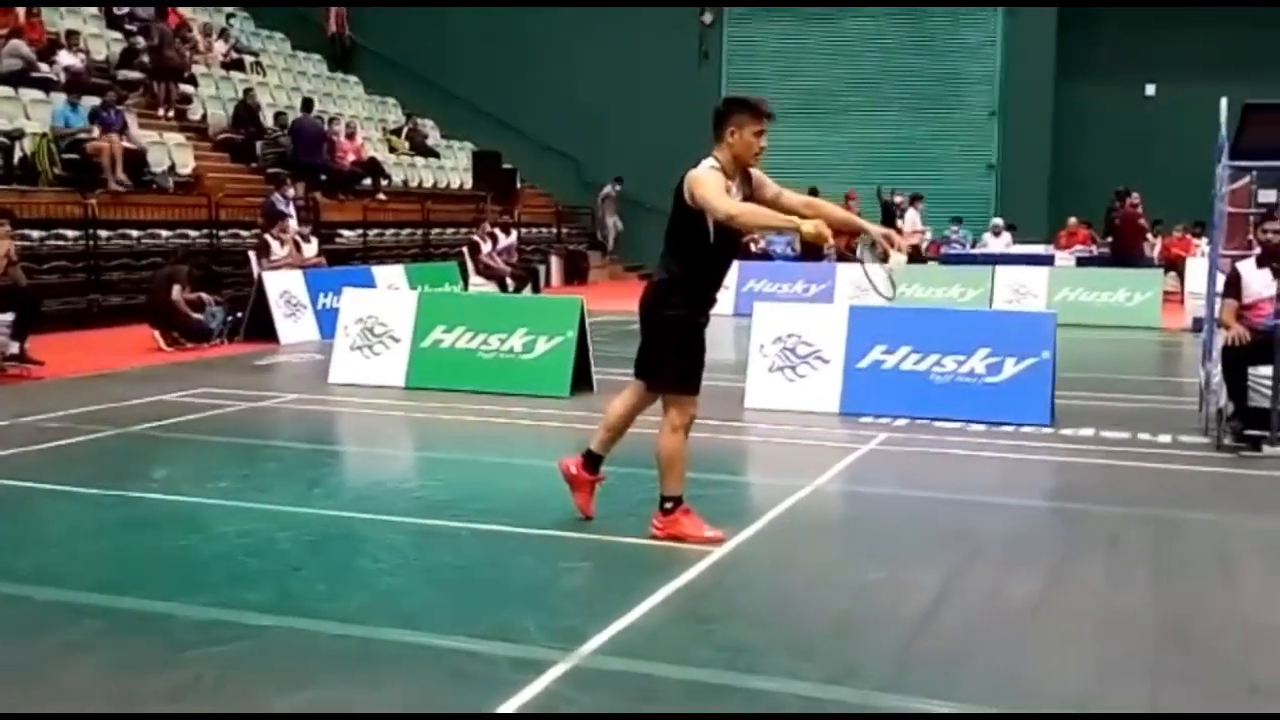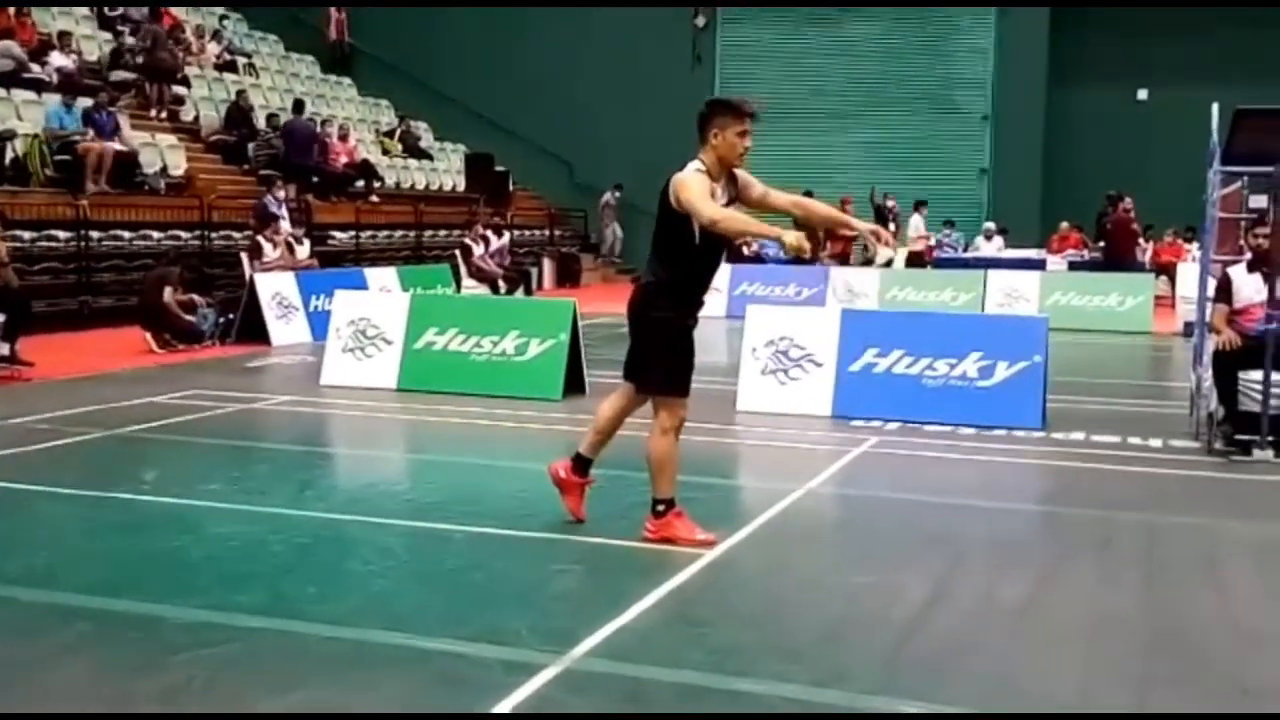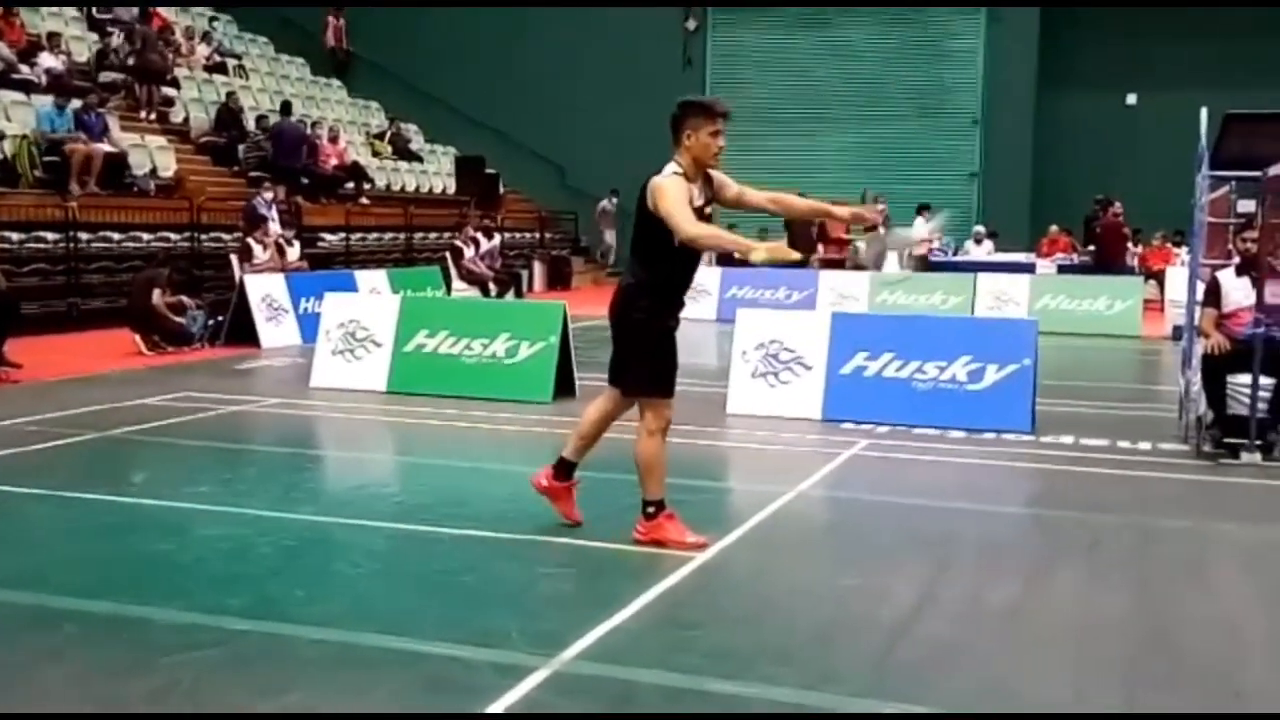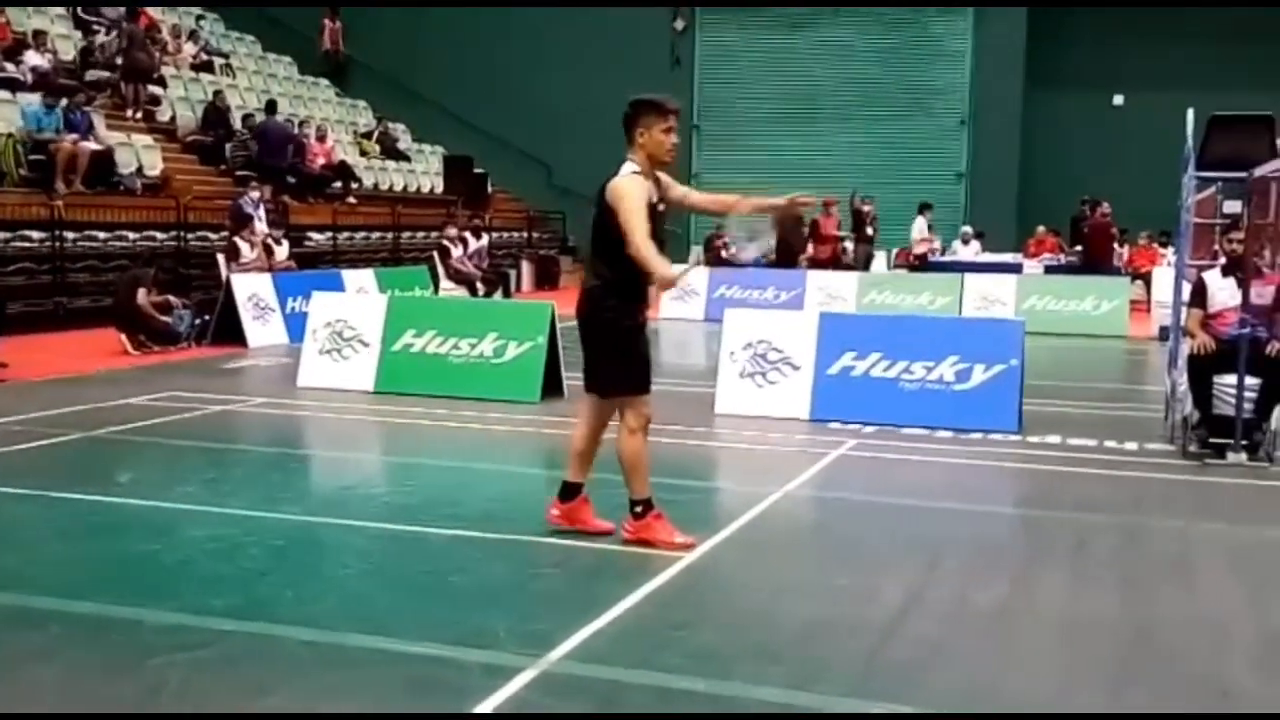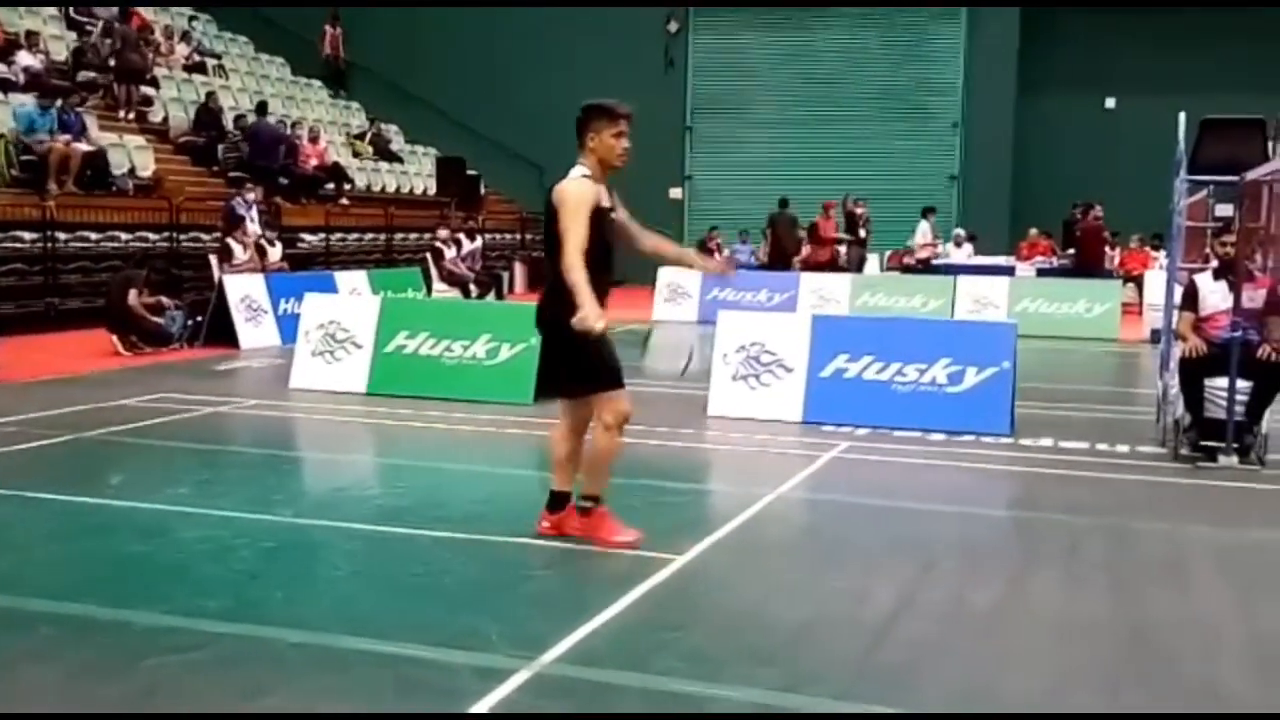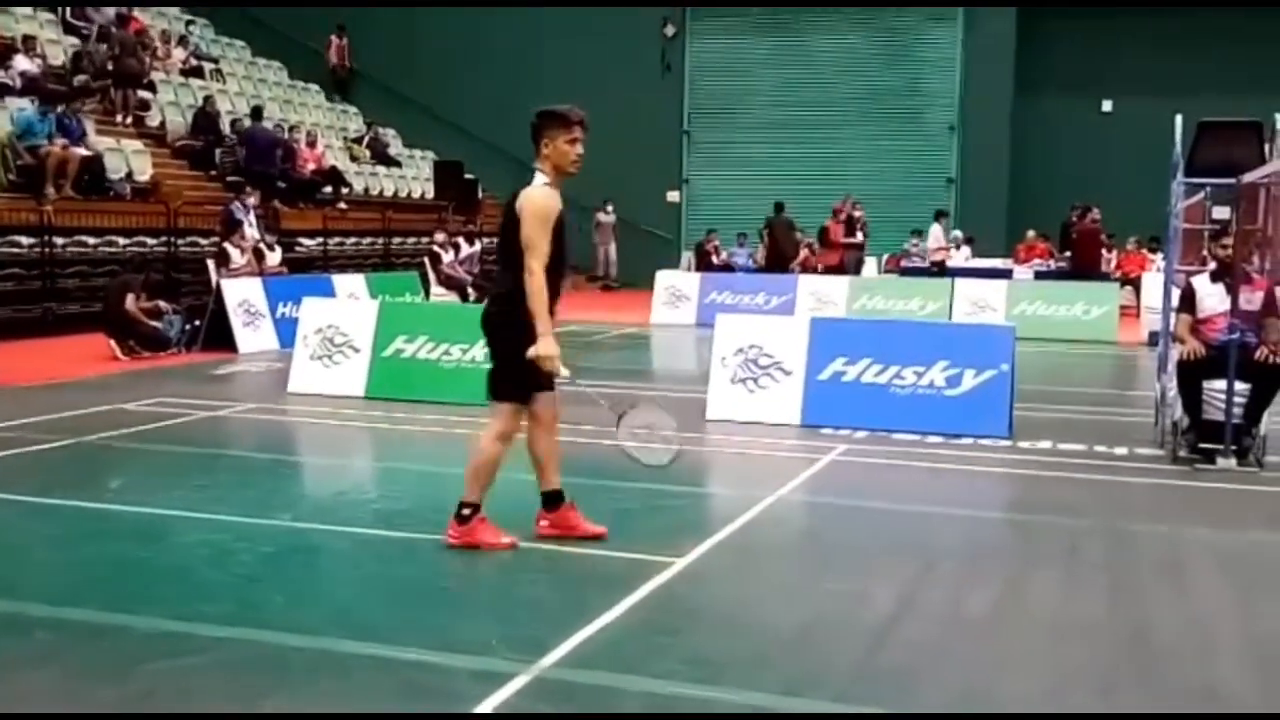
dt=0.2s
person 1, frame 1
left shoulder: (749, 180)
right shoulder: (703, 178)
left elbow: (804, 203)
right elbow: (730, 212)
left wrist: (867, 227)
right wrist: (798, 225)
left hip: (686, 306)
right hip: (673, 306)
left knee: (643, 391)
right knee: (680, 411)
left ankle: (585, 466)
right ankle: (671, 514)
person 1, frame 2
left shoulder: (736, 182)
right shoulder: (688, 182)
left elbow: (792, 203)
right elbow: (714, 218)
left wrist: (854, 223)
right wrist: (780, 235)
left hip: (673, 309)
right hip: (661, 309)
left knee: (632, 394)
right knee: (670, 414)
left ankle: (575, 469)
right ankle: (663, 517)
person 1, frame 3
left shoulder: (710, 183)
right shoulder: (666, 185)
left elbow: (769, 201)
right elbow: (690, 231)
left wrist: (834, 211)
right wrist: (752, 249)
left hip: (653, 310)
right hip: (643, 311)
left knee: (618, 398)
right knee: (656, 415)
left ankle: (559, 475)
right ankle: (654, 519)
person 1, frame 4
left shoulder: (656, 183)
right shoulder: (627, 185)
left elbow: (709, 203)
right elbow: (637, 241)
left wrist: (776, 205)
right wrist: (659, 270)
left hip: (615, 310)
right hip: (609, 310)
left knee: (599, 407)
right knee: (636, 415)
left ankle: (569, 503)
right ankle: (642, 517)
person 1, frame 5
left shoulder: (602, 192)
right shoulder: (575, 189)
left elbow: (641, 239)
right elbow: (572, 256)
left wrist: (695, 260)
right wrist: (588, 308)
left hip: (572, 318)
right hip: (569, 319)
left knee: (576, 415)
right knee: (615, 411)
left ankle: (559, 511)
right ankle: (590, 512)
person 1, frame 6
left shoulder: (545, 194)
right shoulder: (539, 197)
right elbow: (534, 271)
left wrist: (544, 330)
right wrist: (544, 335)
left hip: (521, 320)
right hip: (514, 321)
left knee: (544, 415)
right knee: (504, 422)
left ankle: (555, 511)
right ankle: (466, 519)
person 2, frame 1
right shoulder: (1241, 270)
right elbow: (1227, 313)
right wrist: (1234, 325)
right hip: (1254, 336)
right knee: (1231, 351)
right ankle: (1240, 411)
person 2, frame 2
right shoulder: (1232, 274)
right elbow: (1217, 317)
right wrist: (1224, 330)
right hip: (1245, 341)
right knee: (1222, 354)
right ankle: (1230, 415)
person 2, frame 3
right shoulder: (1220, 279)
right elbow: (1206, 321)
right wrist: (1213, 334)
right hip: (1234, 345)
right knee: (1211, 359)
right ankle: (1219, 418)
person 2, frame 4
right shoulder: (1207, 279)
right elbow: (1192, 321)
right wrist: (1199, 334)
left hip: (1257, 347)
right hip: (1220, 345)
right knee: (1197, 358)
left ankle: (1258, 420)
right ankle: (1204, 417)
person 2, frame 5
right shoulder: (1198, 282)
right elbow: (1183, 324)
right wrist: (1190, 337)
left hip: (1249, 350)
right hip: (1212, 348)
right knee: (1189, 362)
left ankle: (1250, 424)
right ankle: (1197, 422)
person 2, frame 6
left shoulder: (1261, 285)
right shoulder: (1196, 284)
right elbow: (1181, 327)
right wrist: (1189, 339)
left hip: (1247, 352)
right hip: (1209, 351)
right knee: (1187, 364)
left ankle: (1248, 426)
right ankle: (1195, 424)
